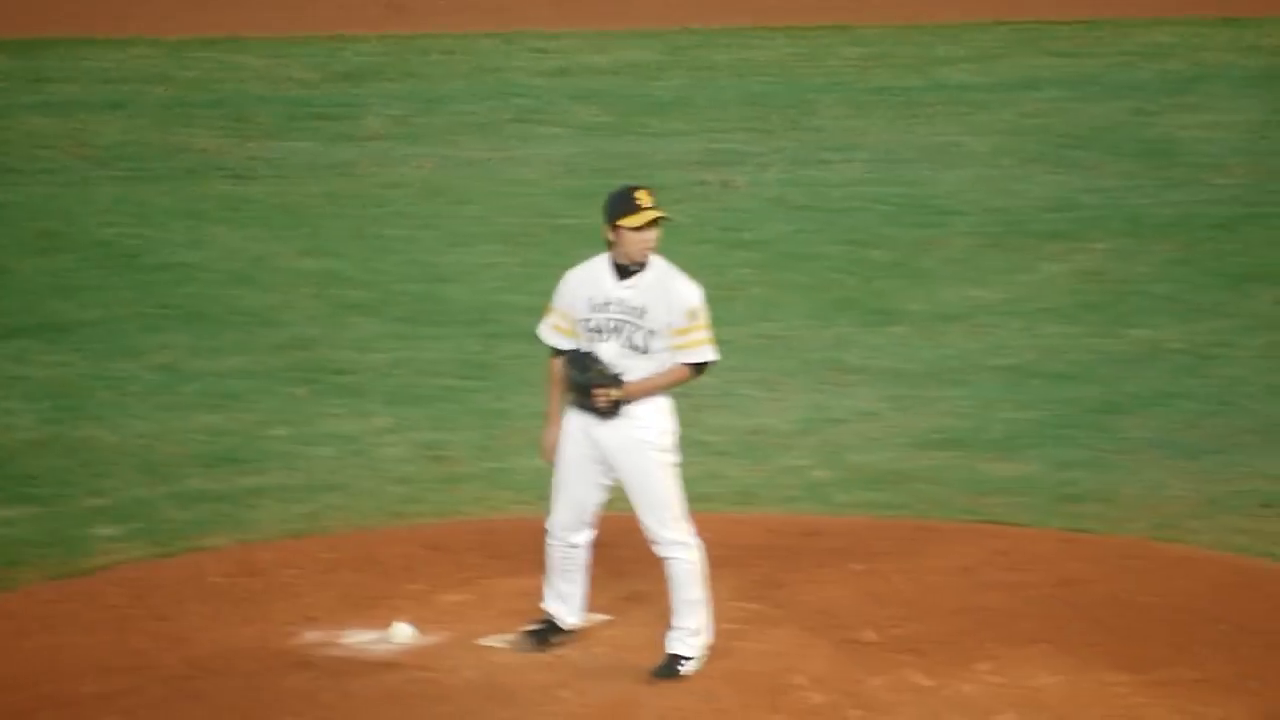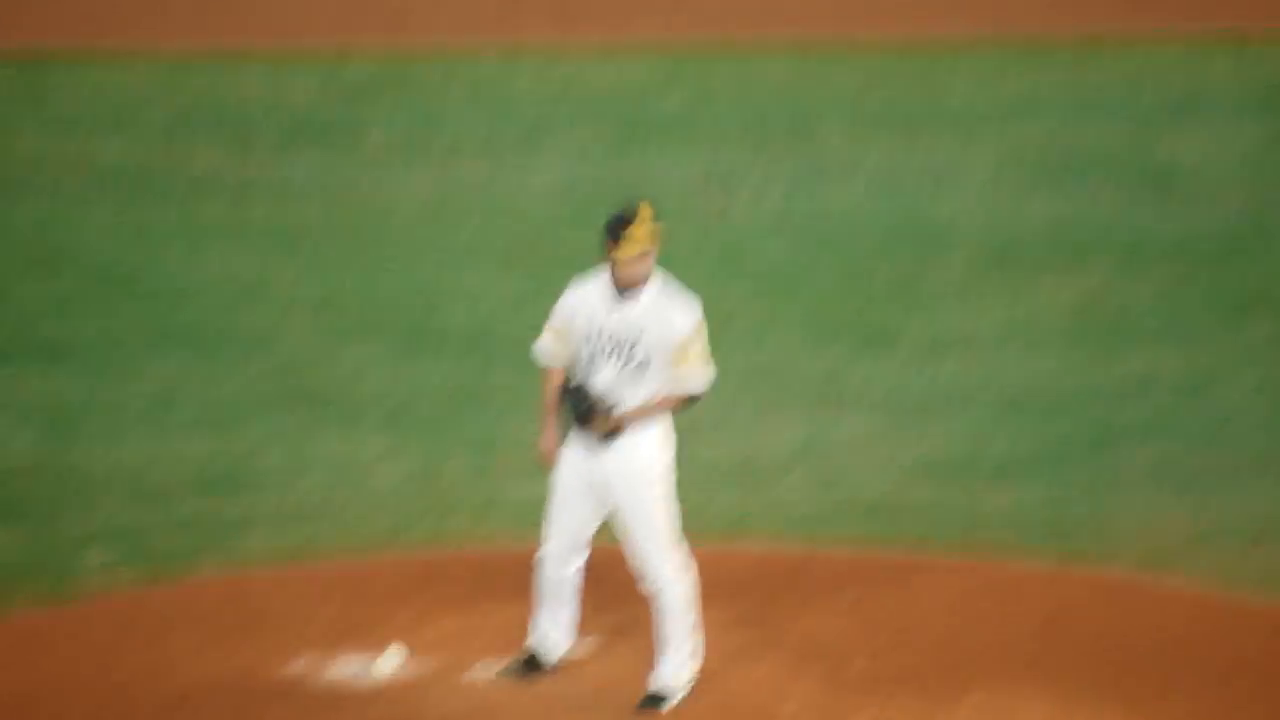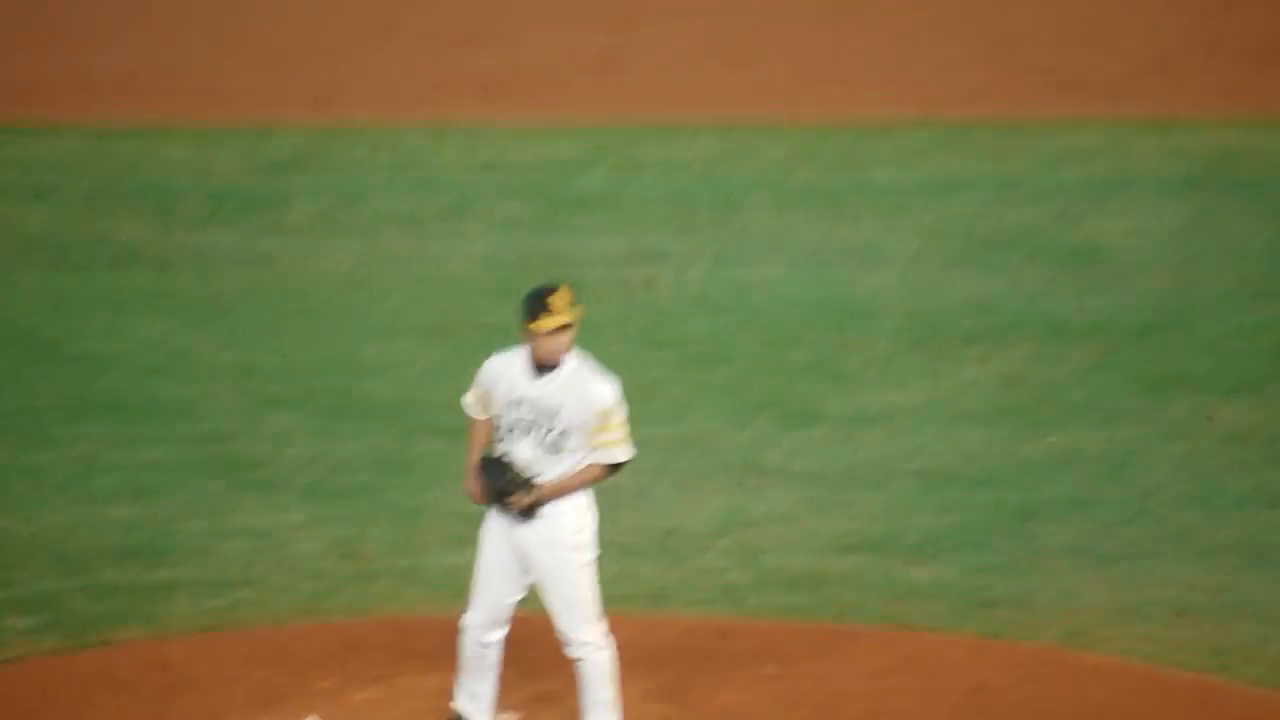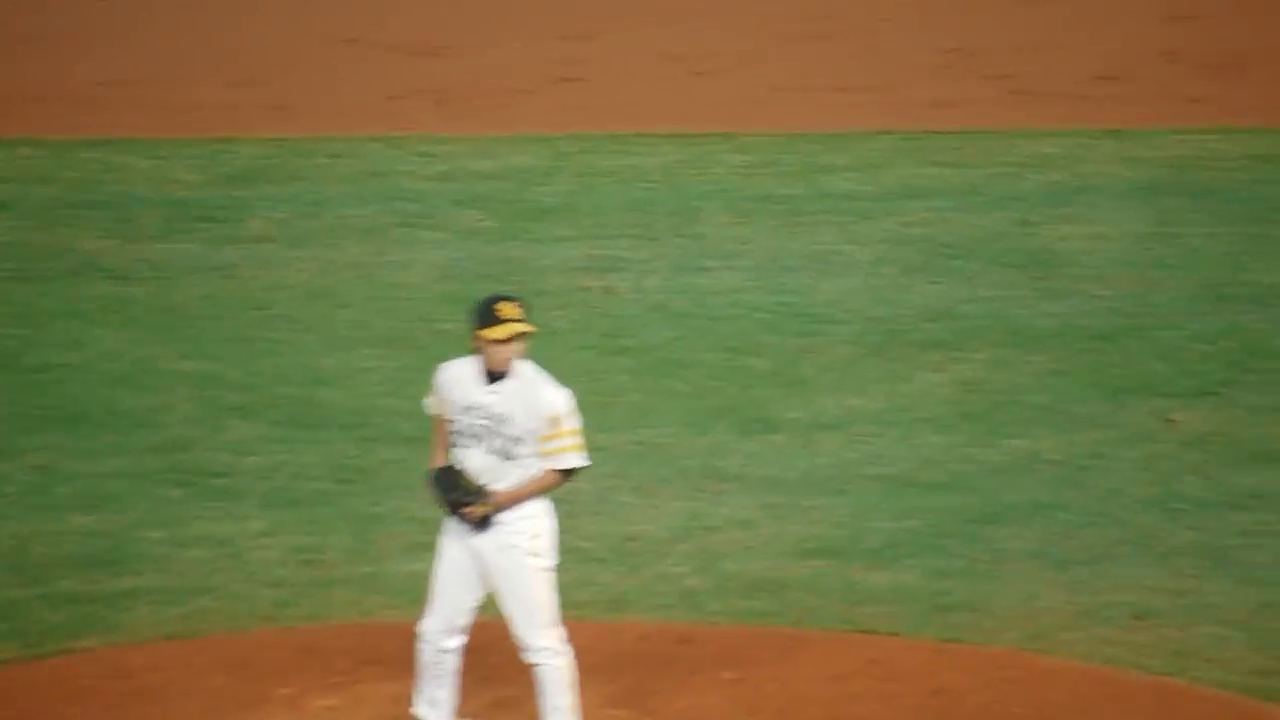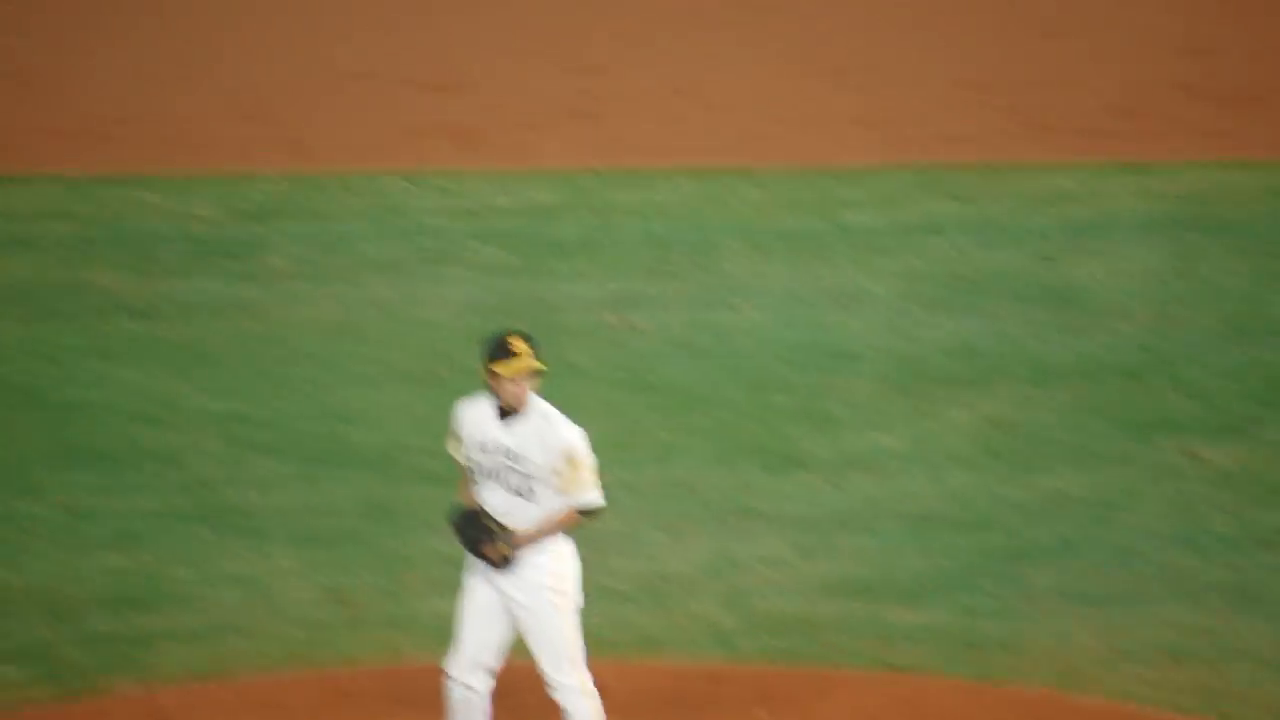
dt=0.1s
person 1, frame 1
left shoulder: (678, 289)
right shoulder: (578, 280)
left elbow: (694, 363)
right elbow: (561, 354)
left wrist: (629, 390)
right wrist: (554, 421)
left hip: (643, 421)
right hip: (582, 420)
left knee: (671, 533)
right knee: (565, 525)
left ankle: (688, 641)
right ankle: (562, 617)
person 1, frame 2
left shoulder: (677, 313)
right shoulder: (578, 300)
left elbow: (690, 387)
right elbow: (555, 361)
left wrist: (624, 417)
right wrist: (548, 424)
left hip: (637, 449)
right hip: (582, 445)
left knee: (662, 564)
right knee: (558, 552)
left ankle: (677, 671)
right ankle: (548, 646)
person 1, frame 3
left shoulder: (595, 388)
right shoulder: (498, 370)
left elbow: (609, 462)
left wrist: (542, 493)
right wrist: (473, 470)
left hip: (561, 518)
right hip: (504, 516)
left knee: (583, 634)
right knee: (480, 622)
person 1, frame 4
left shoulder: (545, 395)
right shoulder: (450, 376)
left elbow: (564, 468)
left wrist: (497, 500)
right wrist: (437, 464)
left hip: (517, 525)
right hip: (463, 525)
left knee: (541, 638)
right knee: (438, 630)
person 1, frame 5
left shoulder: (560, 432)
right shoulder: (469, 414)
left elbow: (584, 507)
left wrist: (519, 541)
right wrist: (469, 511)
left hip: (543, 563)
right hip: (488, 562)
left knee: (567, 675)
right knee: (466, 670)
